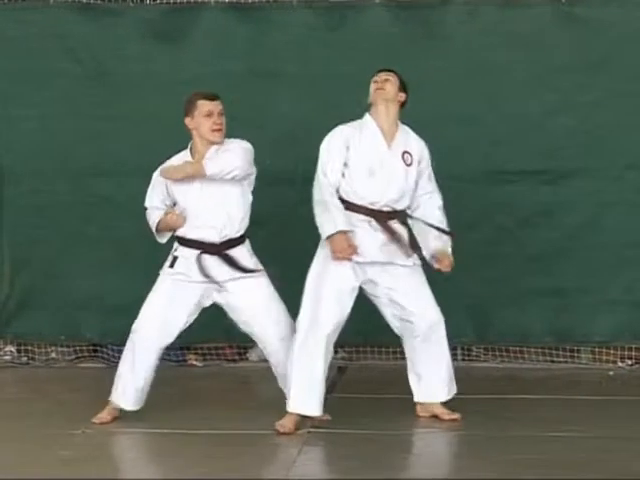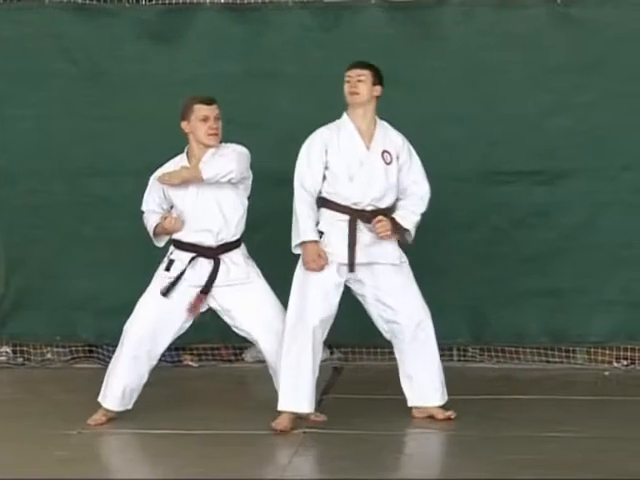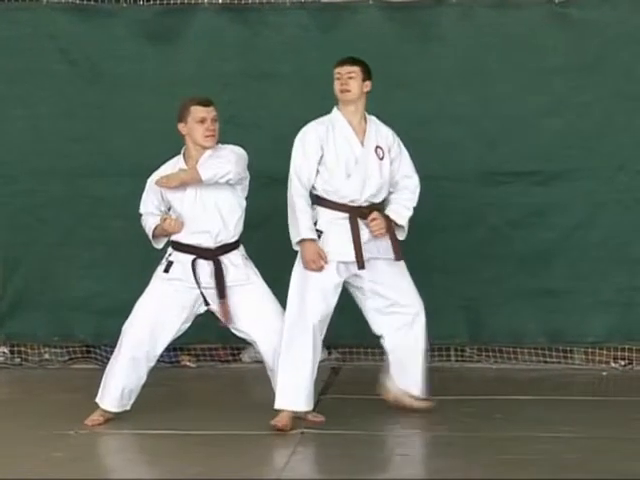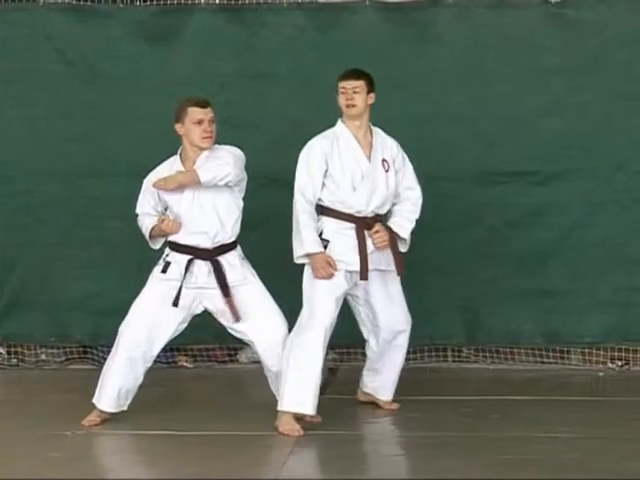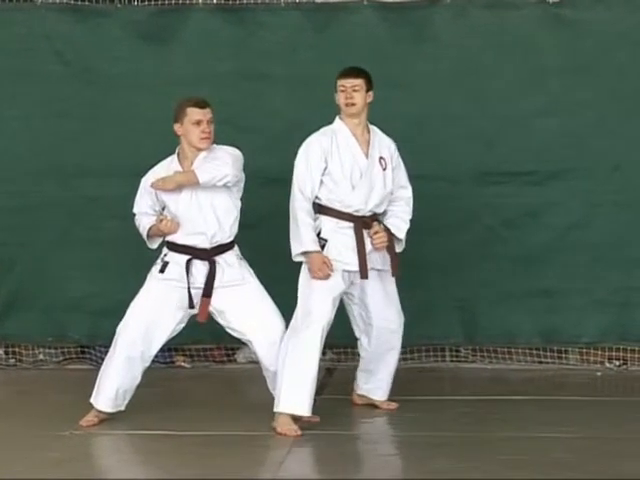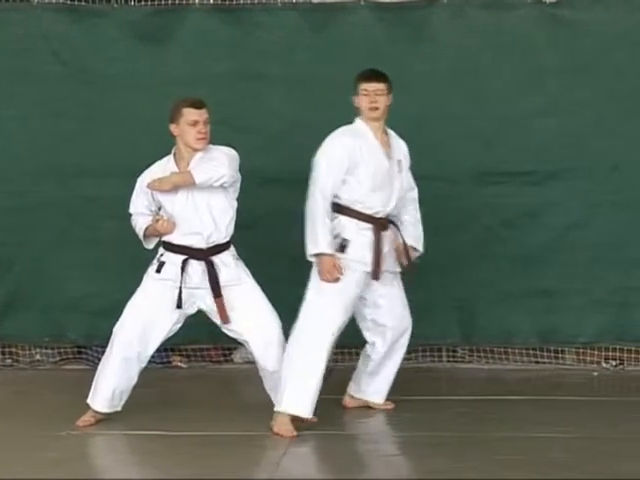
dt=0.3s
person 1, frame 1
left shoulder: (415, 145)
right shoulder: (343, 135)
left elbow: (426, 199)
right elbow: (325, 188)
left wrist: (439, 245)
right wrist: (335, 231)
left hip: (392, 245)
right hip: (345, 238)
left knee: (425, 319)
right knee: (319, 322)
left ankle: (429, 399)
right ankle: (298, 408)
person 1, frame 2
left shoulder: (396, 142)
right shoulder: (323, 138)
left elbow: (417, 188)
right elbow: (303, 192)
left wrist: (398, 221)
right wrist: (307, 240)
left hip: (378, 241)
right hip: (330, 237)
left knee: (412, 317)
right knee: (306, 319)
left ankle: (425, 400)
right ankle: (291, 407)
person 1, frame 3
left shoulder: (385, 135)
right shoulder: (315, 133)
left elbow: (407, 182)
right elbow: (298, 188)
left wrist: (391, 217)
right wrist: (305, 239)
left hip: (373, 238)
right hip: (328, 234)
left knee: (406, 308)
right knee: (306, 317)
left ankle: (404, 387)
right ankle: (290, 406)
person 1, frame 4
left shoulder: (390, 147)
right shoulder: (321, 146)
left elbow: (410, 195)
right elbow: (304, 201)
left wrist: (393, 230)
right wrist: (313, 251)
left hip: (376, 249)
right hip: (333, 245)
left knee: (394, 324)
right knee: (315, 322)
left ankle: (372, 388)
right ankle: (290, 409)
person 1, frame 5
left shoulder: (386, 145)
right shoulder: (320, 143)
left elbow: (401, 195)
right elbow: (301, 199)
left wrist: (390, 230)
right wrist: (309, 250)
left hip: (372, 246)
right hip: (332, 242)
left knee: (386, 323)
right knee: (311, 323)
left ankle: (369, 389)
right ankle: (287, 410)
person 1, frame 6
left shoulder: (399, 146)
right shoulder: (341, 142)
left elbow: (408, 199)
right elbow: (319, 199)
left wrist: (409, 242)
right wrist: (323, 252)
left hip: (383, 248)
right hip: (346, 244)
left knee: (394, 323)
right knee: (318, 324)
left ankle: (363, 392)
right ankle: (286, 410)
person 2, frame 1
left shoulder: (239, 150)
right shoulder: (168, 170)
left elbow: (230, 164)
right elbow: (154, 212)
left wrist: (187, 171)
right wrist: (165, 223)
left hip: (235, 261)
right hip: (187, 263)
left knee: (277, 328)
right knee: (148, 330)
right ankle: (120, 402)
person 2, frame 2
left shoulder: (237, 155)
right shoulder: (165, 174)
left elbow: (225, 167)
right elbow: (151, 214)
left wrist: (184, 175)
right wrist: (162, 227)
left hip: (231, 265)
right hip: (183, 266)
left knee: (275, 330)
right knee: (140, 332)
right ankle: (112, 403)
person 2, frame 3
left shoulder: (234, 156)
right shoulder: (163, 175)
left elbow: (222, 168)
right elbow: (149, 217)
left wrist: (180, 178)
right wrist: (162, 228)
left hip: (230, 267)
right hip: (181, 268)
left knee: (274, 330)
right knee: (139, 333)
right ankle: (110, 405)
person 2, frame 4
left shoulder: (231, 157)
right shoulder: (159, 175)
left elbow: (221, 170)
right elbow: (146, 218)
left wrist: (176, 180)
right wrist: (158, 229)
left hip: (226, 267)
right hip: (178, 268)
left knee: (272, 331)
right knee: (135, 334)
right ankle: (106, 405)
person 2, frame 5
left shoulder: (229, 157)
right shoulder: (158, 174)
left elbow: (220, 171)
right elbow: (143, 217)
left wrist: (175, 181)
right wrist: (157, 229)
left hip: (225, 267)
right hip: (176, 268)
left knee: (270, 330)
right knee: (134, 333)
right ankle: (104, 405)
person 2, frame 6
left shoulder: (225, 157)
right shoulder: (154, 174)
left elbow: (216, 172)
right elbow: (139, 217)
left wrist: (170, 182)
right wrist: (153, 229)
left hip: (220, 267)
right hip: (172, 268)
left knee: (266, 329)
right knee: (130, 333)
right ankle: (101, 405)
